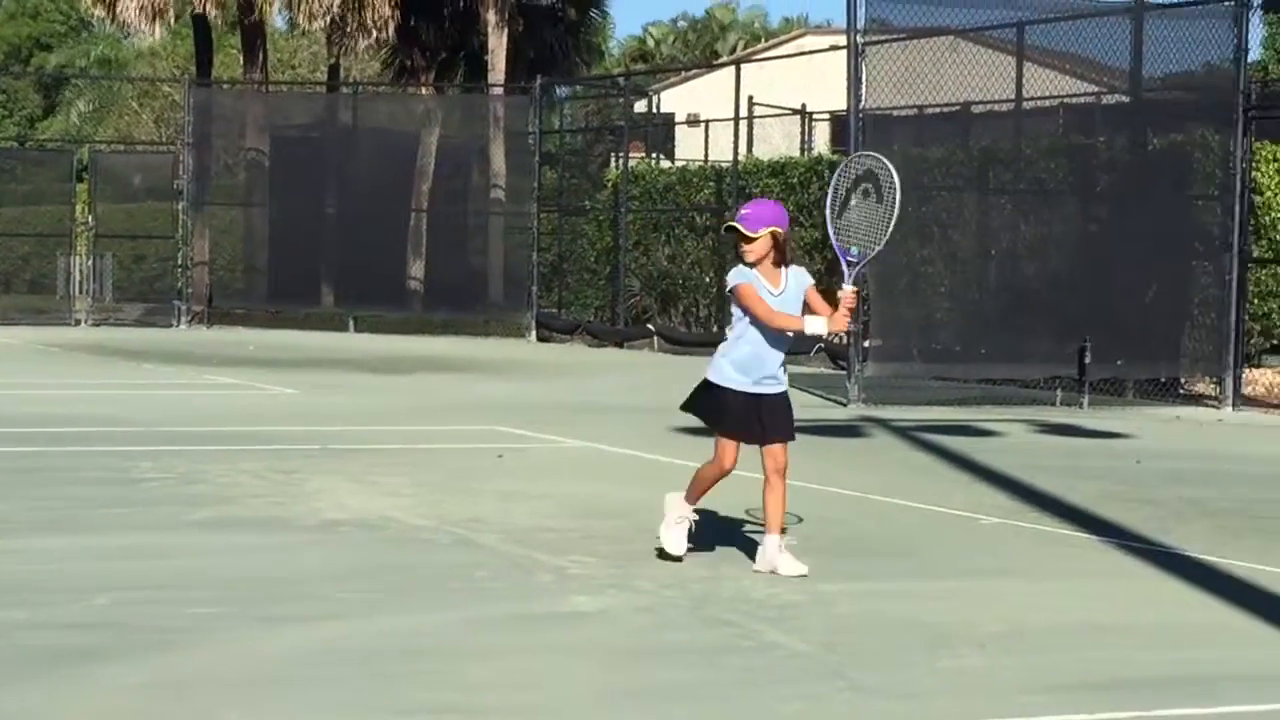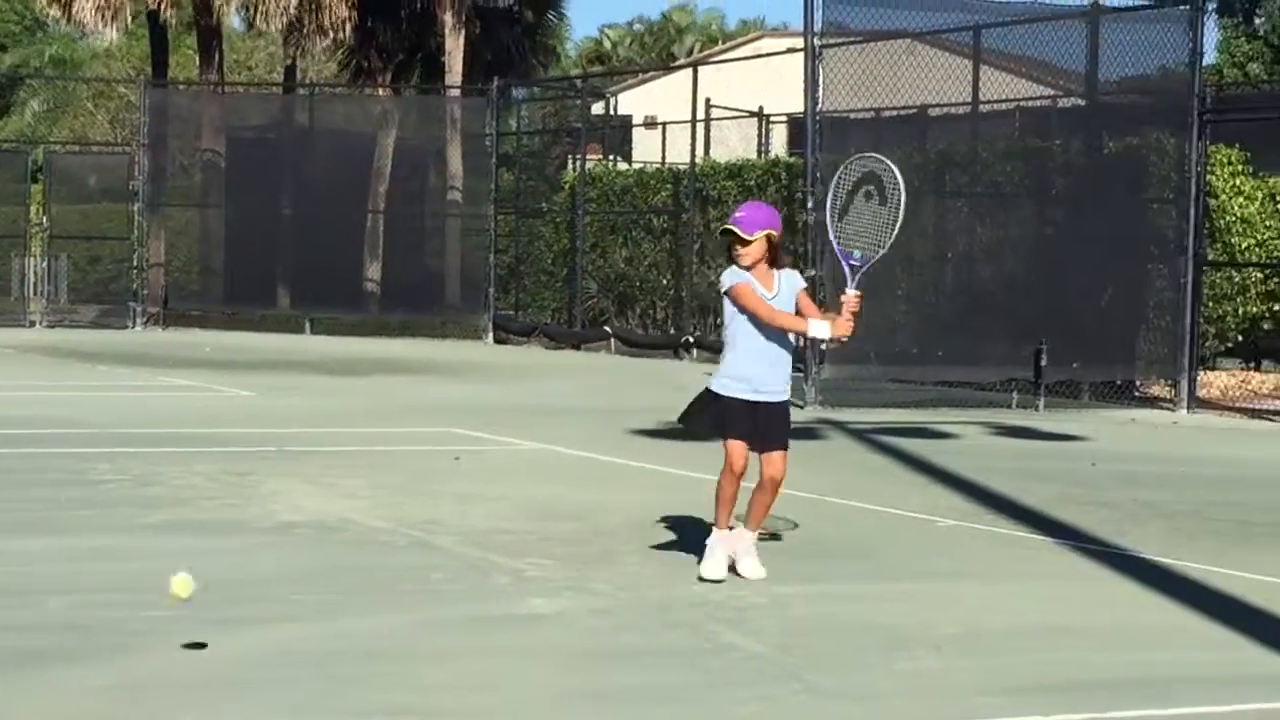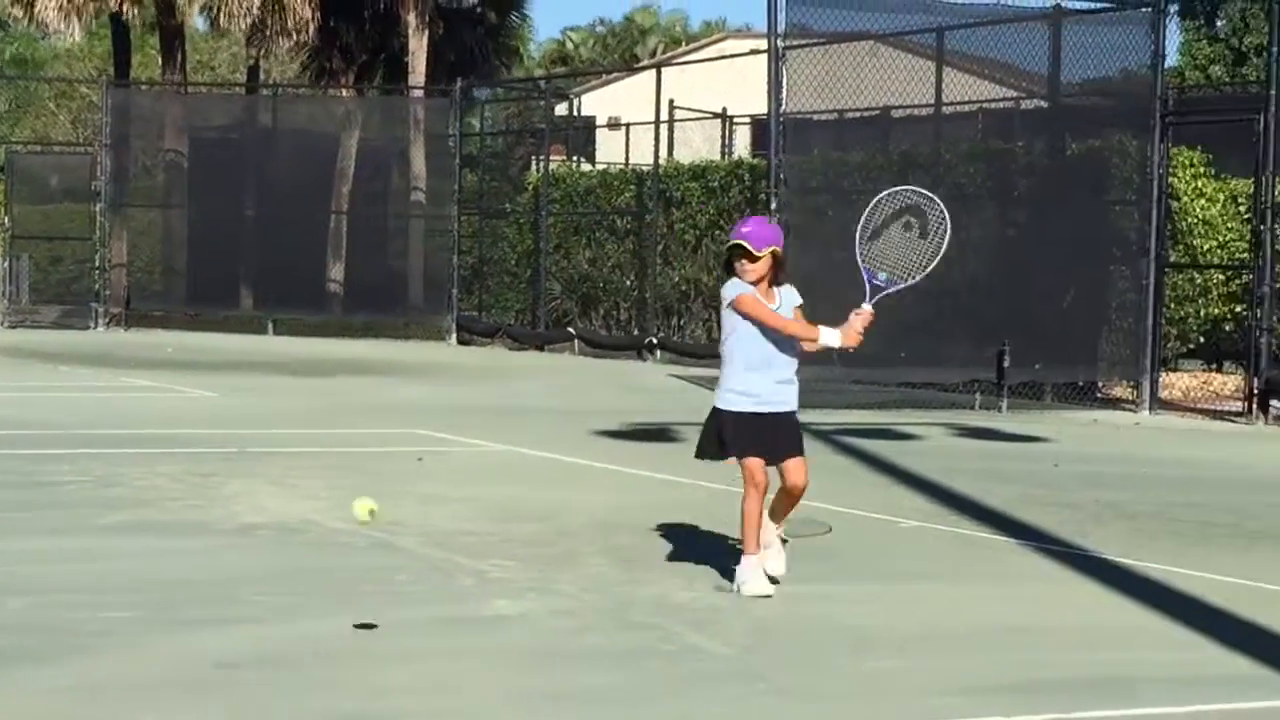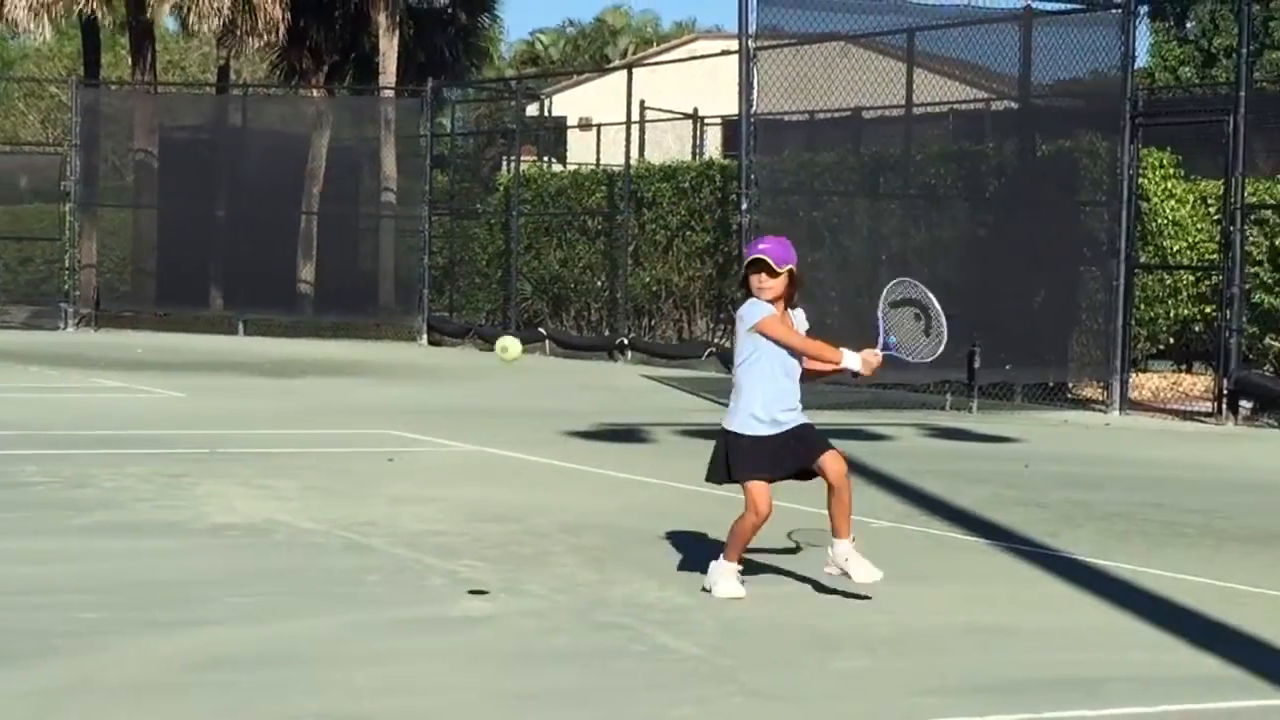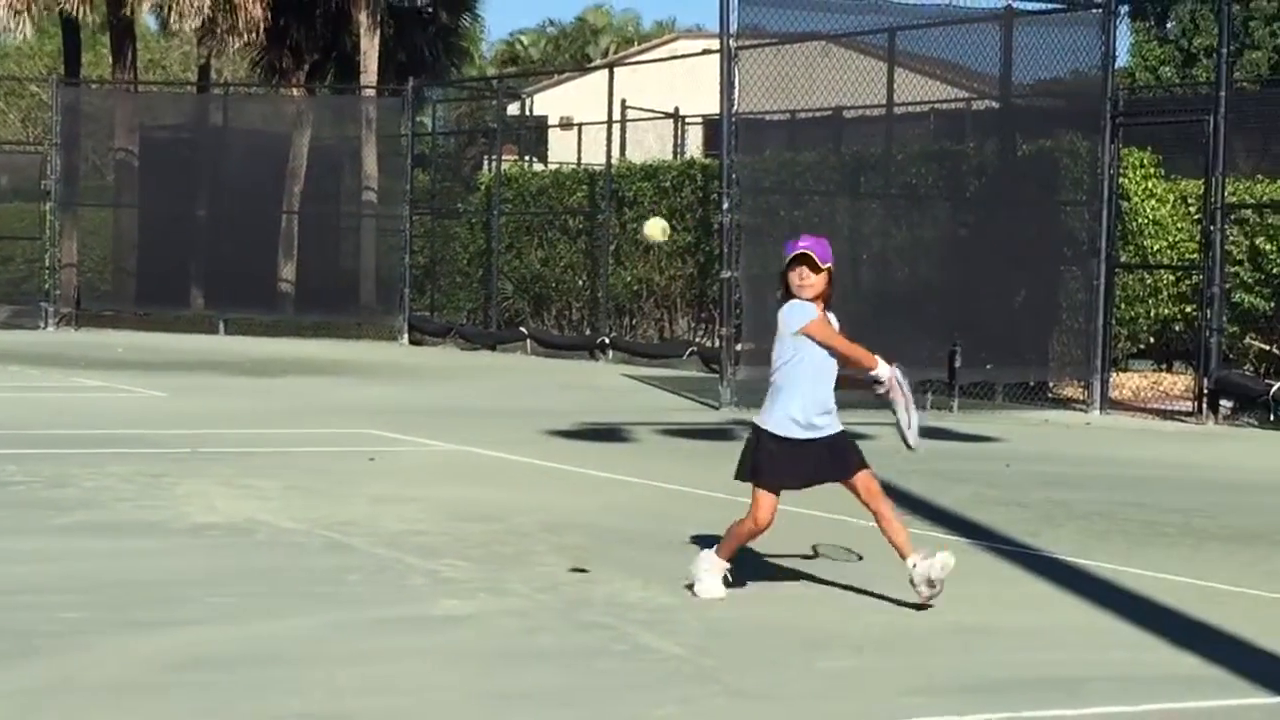
dt=0.1s
person 1, frame 1
left shoulder: (799, 277)
right shoulder: (740, 277)
left elbow: (827, 318)
right elbow: (770, 317)
left wrist: (842, 310)
right wrist: (821, 323)
left hip: (772, 389)
right hip: (730, 383)
left knee: (777, 465)
right knee: (725, 461)
left ankle: (772, 547)
right ankle: (683, 507)
person 1, frame 2
left shoulder: (790, 280)
right shoulder: (733, 279)
left elbow: (814, 322)
right elbow: (772, 318)
left wrist: (842, 316)
right wrist: (826, 328)
left hip: (774, 395)
right hip: (731, 391)
left knee: (773, 474)
right knee: (736, 462)
left ankle: (745, 537)
right ankle: (719, 537)
person 1, frame 3
left shoulder: (787, 294)
right shoulder: (734, 291)
left elbow: (806, 338)
right elbow: (783, 326)
left wrist: (851, 326)
right wrist: (835, 336)
left hip: (780, 407)
right hip: (737, 404)
left knee: (796, 481)
right knee: (756, 476)
left ankle: (769, 529)
right ankle: (749, 563)
person 1, frame 4
left shoulder: (795, 316)
right shoulder: (753, 311)
left elbow: (804, 364)
right elbow: (809, 348)
left wrist: (852, 359)
right wrist: (853, 359)
left hip: (789, 424)
right hip: (748, 428)
left knee: (836, 470)
right knee: (760, 507)
left ankle: (842, 550)
right ankle: (726, 567)
person 1, frame 5
left shoulder: (826, 319)
right shoulder: (795, 312)
right elbow: (849, 351)
left wrist: (876, 374)
right wrist: (882, 369)
left hip: (824, 429)
right hip: (781, 432)
left knee: (872, 491)
right knee: (760, 517)
left ankle: (915, 566)
right ankle: (713, 563)
